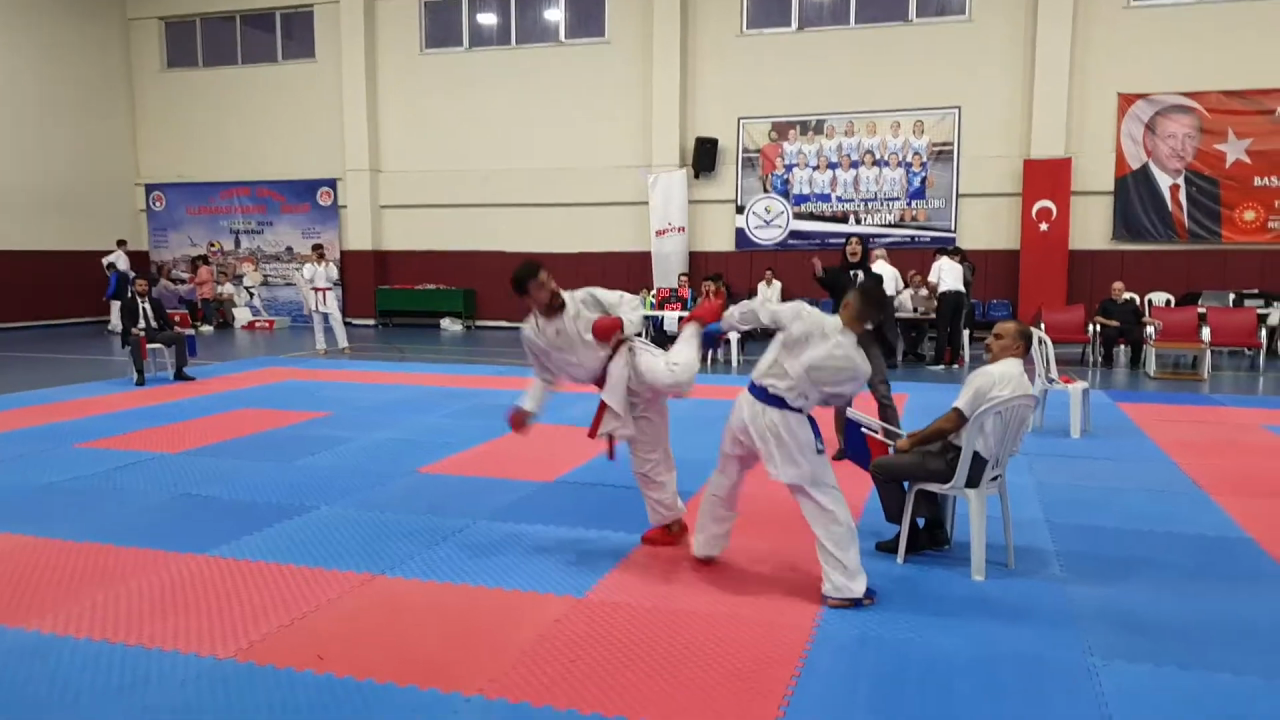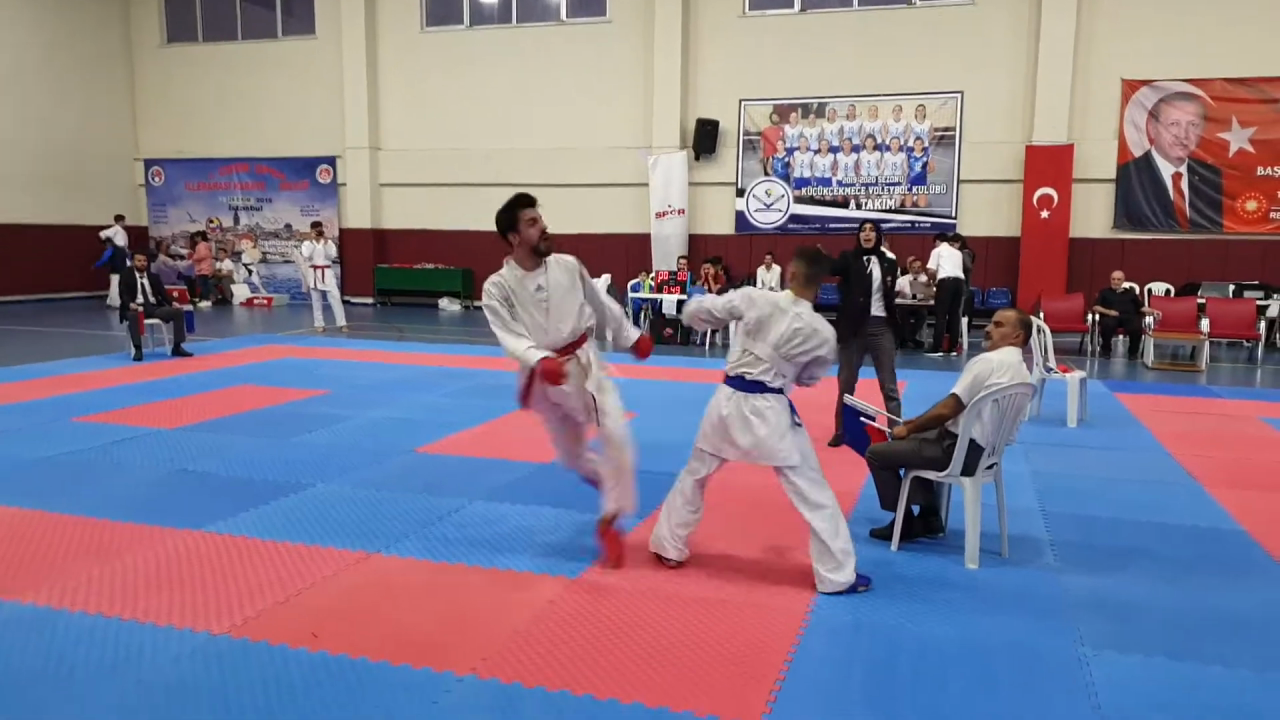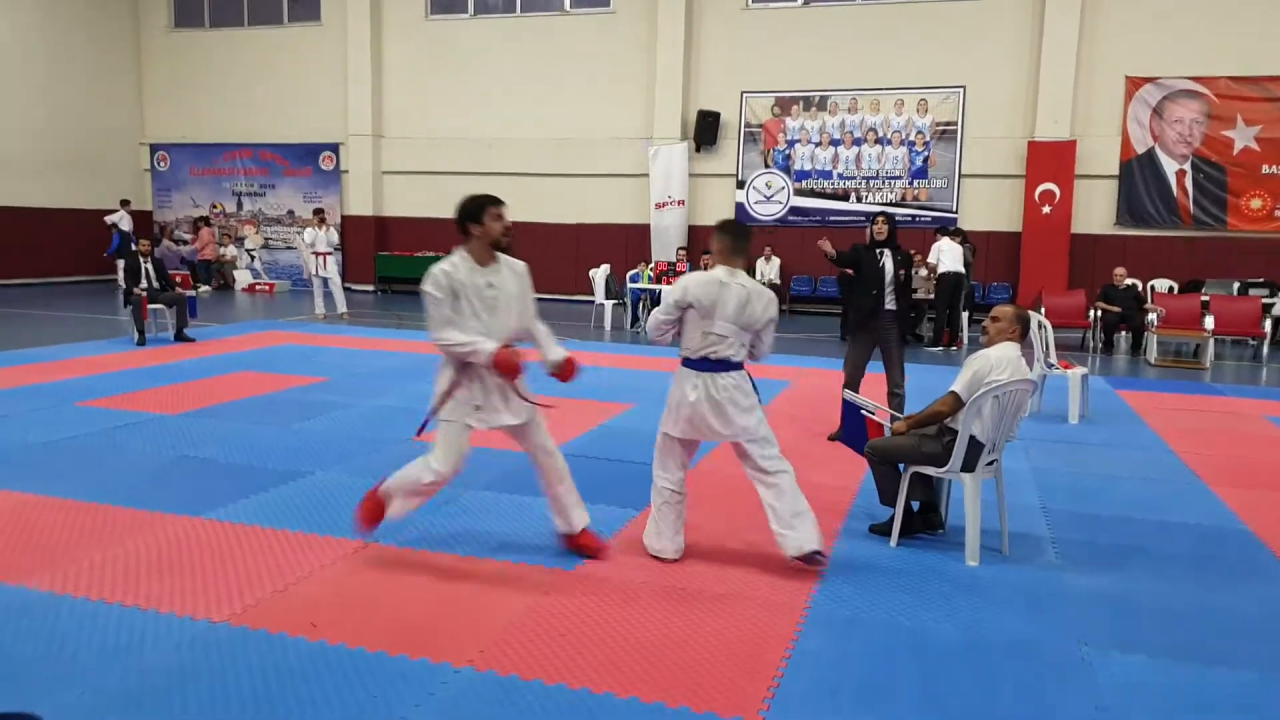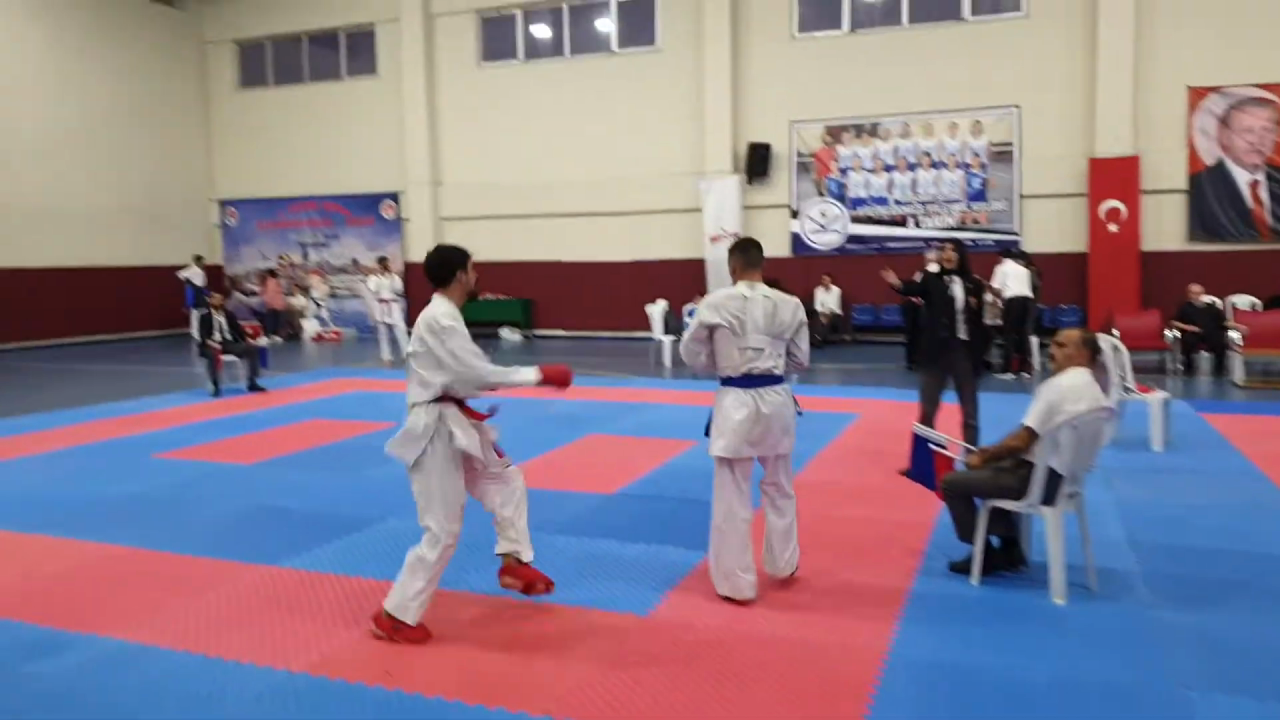
dt=0.2s
person 1, frame 1
left shoulder: (586, 298)
right shoulder: (531, 335)
left elbow: (629, 303)
right elbow: (547, 375)
left wrist: (620, 323)
right wrist: (526, 407)
left hip: (633, 364)
right hip: (616, 388)
left knee: (669, 378)
right knee: (648, 459)
left ankle: (696, 320)
right ankle: (670, 522)
person 1, frame 2
left shoulder: (567, 265)
right shoulder: (498, 287)
left elbow: (600, 301)
right elbow: (510, 337)
left wrist: (631, 334)
right wrist: (539, 360)
left hip: (584, 368)
right hip: (549, 378)
left knee: (614, 437)
right knee: (570, 450)
left ankle: (611, 520)
right ankle: (596, 470)
person 1, frame 3
left shoulder: (517, 271)
right shoulder: (445, 276)
left elbow: (531, 326)
right elbow: (444, 333)
left wrist: (556, 356)
right wrist: (488, 352)
left hip: (508, 380)
right hip: (469, 383)
left knee: (546, 455)
right knee: (445, 466)
left ankle: (575, 529)
right ankle: (384, 496)
person 1, frame 4
left shoulder: (439, 315)
right shoulder: (443, 320)
right elbow: (474, 372)
right wrist: (536, 376)
left hip: (452, 423)
right hip: (435, 432)
left knee: (506, 479)
right knee: (442, 530)
left ankle: (515, 562)
right ankle: (396, 614)
person 2, frame 1
left shoulder: (801, 314)
right shoulder: (859, 366)
left elbow: (755, 311)
left wrist: (723, 322)
left hip: (750, 408)
right hip: (787, 424)
left knee: (727, 477)
right knee: (827, 503)
left ankle: (706, 546)
right ankle: (844, 588)
person 2, frame 2
left shoulder: (752, 299)
right shoulder: (822, 333)
left elbow: (699, 310)
right elbow: (810, 378)
left wrist: (695, 310)
left hip: (728, 401)
right hip: (770, 411)
left knee: (695, 474)
right knee: (811, 490)
left ankle: (670, 547)
right ankle: (838, 573)
person 2, frame 3
left shoulder: (691, 284)
right shoulder: (764, 298)
left elbow: (657, 329)
right elbow: (761, 351)
left hip: (692, 382)
right hip: (733, 385)
left knee: (670, 465)
right knee: (769, 466)
left ankle: (665, 543)
right ankle: (802, 543)
person 2, frame 4
left shoulder: (715, 303)
right shoulder: (790, 305)
left elbow: (691, 353)
right elbow: (800, 359)
left hip: (735, 402)
right hip: (776, 400)
left knee: (731, 496)
right knee: (780, 488)
left ankle: (737, 583)
right ankle: (782, 564)
person 3, frame 1
left shoulder: (990, 373)
right shoulder: (1023, 383)
left elbow: (950, 423)
left wrist: (911, 441)
right wrist: (922, 437)
right hip: (989, 463)
left knee: (881, 466)
right knee: (921, 454)
left ankle: (911, 534)
right ankle: (934, 530)
person 3, frame 2
left shoulder: (989, 360)
right shoulder: (1022, 371)
left elbow: (947, 409)
left wrist: (909, 428)
right wrist: (918, 423)
right hip: (984, 451)
left knee: (877, 453)
right knee: (914, 442)
left ankle: (906, 522)
right ankle: (929, 517)
person 3, frame 3
left shoulder: (987, 357)
right shoulder: (1022, 367)
left elbow: (947, 406)
left wrist: (908, 424)
right wrist: (917, 419)
left hip: (962, 446)
right hip: (986, 446)
left knee: (877, 448)
right knee: (917, 437)
left ankle: (906, 518)
right ankle: (928, 513)
person 3, frame 4
left shoulder: (1059, 385)
right shoulder: (1095, 392)
left elbow: (1021, 440)
left wrist: (983, 457)
right wrist: (992, 452)
right hip: (1065, 478)
left knee: (953, 482)
right knee: (993, 469)
left ankle: (985, 554)
right ankle: (1009, 549)
person 4, frame 1
left shoulder: (874, 277)
right shoulder: (837, 275)
left elbow: (878, 309)
right elbow: (828, 283)
left wrist: (886, 340)
right wrist: (819, 274)
left hip: (871, 338)
left knee: (882, 392)
right ankle: (844, 443)
person 4, frame 2
left shoulder: (888, 264)
right shoulder: (849, 259)
left elbow: (890, 296)
right elbow: (836, 268)
left wrist: (894, 320)
left hip: (882, 327)
right hip: (855, 327)
left knee: (888, 384)
right knee: (846, 382)
right ankle: (842, 430)
person 4, frame 3
left shoulder: (902, 257)
right shoulder: (861, 252)
left elbow: (906, 290)
right elbow: (847, 260)
left wrist: (905, 322)
right wrist: (832, 254)
left hip: (892, 321)
right hip: (865, 320)
left knee: (895, 379)
right knee: (852, 374)
person 4, frame 4
left shoulder: (973, 285)
right shoulder: (931, 280)
left elbow: (978, 320)
right elbow: (915, 289)
right wrist: (898, 284)
left hip: (964, 350)
right hip: (936, 349)
left knee: (969, 410)
right knee: (928, 407)
